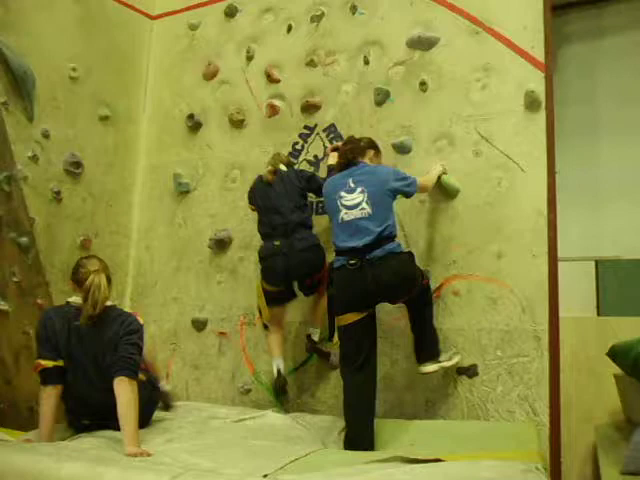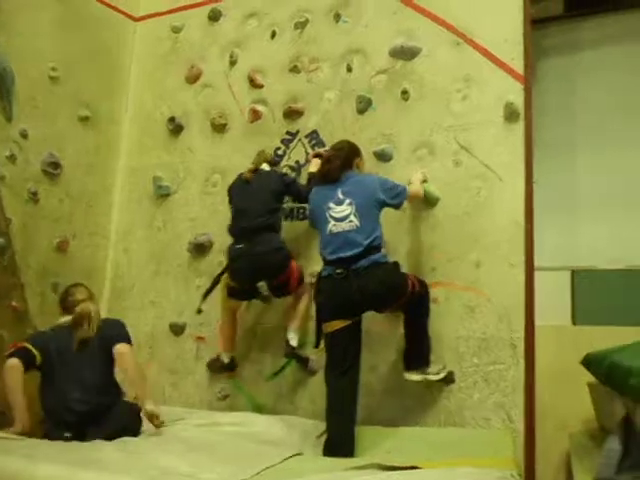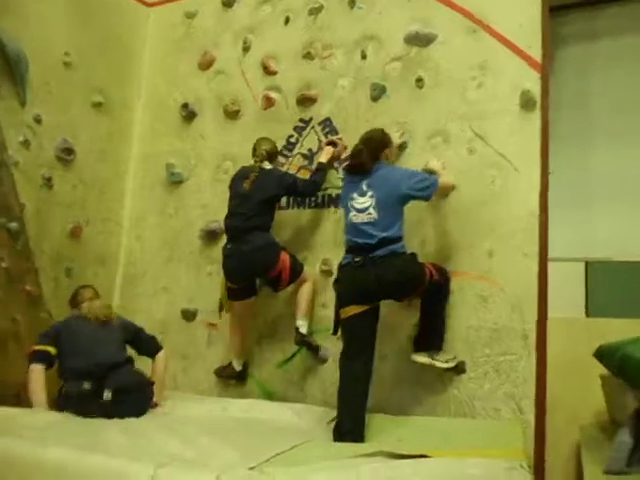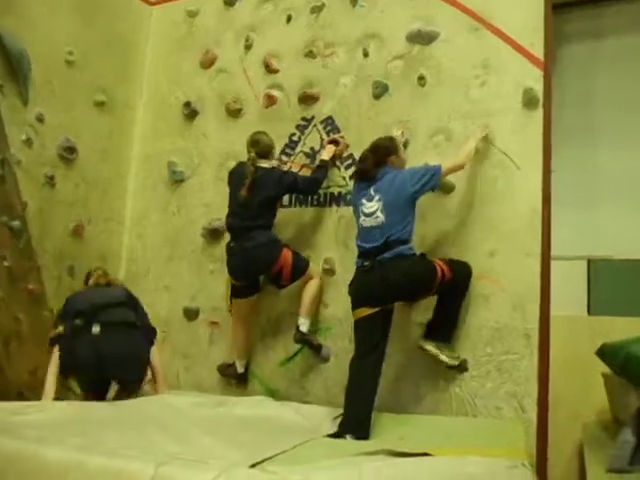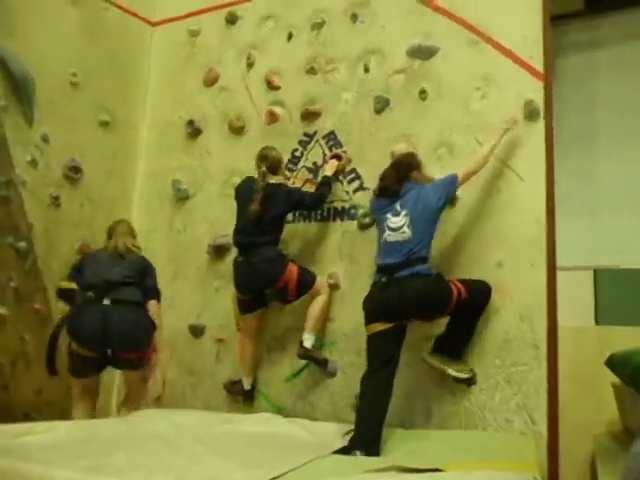
dt=0.4s
person 1, frame 1
left shoulder: (330, 185)
right shoulder: (383, 174)
right elbow: (425, 185)
right wrist: (437, 170)
left hip: (346, 278)
right hip: (388, 268)
left knee: (356, 366)
right knee: (420, 287)
left ankle: (358, 444)
right ankle: (430, 355)
person 1, frame 2
left shoulder: (317, 194)
right shoulder: (371, 183)
right elbow: (416, 194)
right wrist: (418, 179)
left hip: (333, 288)
right hip: (374, 278)
left knee: (340, 372)
right knee: (418, 291)
left ankle: (337, 451)
right ankle: (417, 363)
person 1, frame 3
left shoulder: (351, 178)
right shoulder: (398, 177)
right elbow: (448, 187)
left wrist: (386, 146)
right wrist: (436, 172)
left hip: (353, 277)
right hip: (391, 269)
left knee: (355, 357)
right knee: (439, 278)
left ankle: (347, 435)
right ankle: (428, 347)
person 1, frame 4
left shoulder: (361, 185)
right shoulder: (405, 179)
right elbow: (460, 163)
left wrist: (392, 144)
right wrist: (478, 135)
left hip: (365, 280)
right hip: (401, 272)
left knee: (365, 356)
right knee: (460, 272)
left ankle: (351, 430)
right ankle: (437, 338)
person 1, frame 5
left shoulder: (381, 202)
right shoulder: (429, 194)
right elbow: (474, 167)
left wrist: (395, 161)
right wrist: (503, 132)
left hip: (380, 296)
right hip: (418, 290)
left knee: (377, 372)
right knee: (480, 292)
left ankle: (361, 447)
right ankle: (446, 354)
person 2, frame 1
left shoulder: (257, 185)
right shoulder: (298, 176)
left hip: (273, 254)
right hip: (305, 248)
left knee: (275, 322)
right knee: (323, 286)
left ankle: (279, 372)
right ankle: (313, 340)
person 2, frame 2
left shoulder: (237, 182)
right shoulder: (279, 178)
right elbow: (307, 196)
right wrist: (313, 171)
left hip: (240, 254)
right hip: (271, 251)
left knee: (229, 309)
right knee: (303, 291)
left ankle: (225, 360)
right ankle: (292, 343)
person 2, frame 3
left shoulder: (239, 176)
right shoulder: (277, 178)
right elbow: (311, 187)
right wrist: (324, 159)
left hip: (233, 253)
right hip: (261, 249)
left knee: (237, 316)
right knee: (306, 279)
left ankle: (237, 367)
right ankle: (302, 331)
person 2, frame 4
left shoulder: (237, 172)
right shoulder: (277, 177)
right elbow: (311, 184)
right wrist: (326, 157)
left hip: (236, 252)
right hip: (264, 247)
left knee: (240, 316)
right knee: (313, 275)
left ankle: (239, 369)
right ankle: (303, 330)
person 2, frame 5
left shoulder: (244, 187)
right shoulder: (284, 193)
right elbow: (316, 200)
right wrist: (329, 173)
left hip: (243, 267)
right hip: (270, 262)
left knee: (247, 331)
right knee: (322, 289)
left ankle: (246, 386)
right ankle: (307, 345)
person 3, frame 1
left shoulder: (52, 320)
right shoulder: (126, 323)
left elbow: (51, 384)
right elbow: (125, 380)
left wrist: (43, 441)
right wrist: (131, 444)
left hip: (82, 424)
right hip: (130, 418)
right ankle: (163, 397)
person 3, frame 2
left shoulder: (43, 339)
right shoulder: (111, 328)
left elbow: (12, 364)
right elbow: (123, 351)
left wrist: (21, 421)
right wrist: (145, 402)
left hip: (61, 437)
right hip: (113, 431)
person 3, frame 3
left shoulder: (58, 329)
right shoulder: (121, 324)
left elbow: (36, 368)
right elbow: (159, 353)
right wrist: (157, 396)
left hip: (79, 404)
right hip: (126, 403)
person 3, frame 4
left shoulder: (72, 300)
right shoulder: (126, 295)
left elbow: (58, 348)
right elbow: (150, 342)
right wrist: (161, 389)
right hip: (124, 340)
left knee: (93, 399)
person 3, frame 5
left shoulder: (87, 259)
right shoulder: (142, 262)
left elbow: (65, 299)
right elbow: (153, 303)
right wrist: (153, 349)
left hip: (86, 318)
right hip: (129, 317)
left knee: (83, 399)
right knee: (135, 395)
